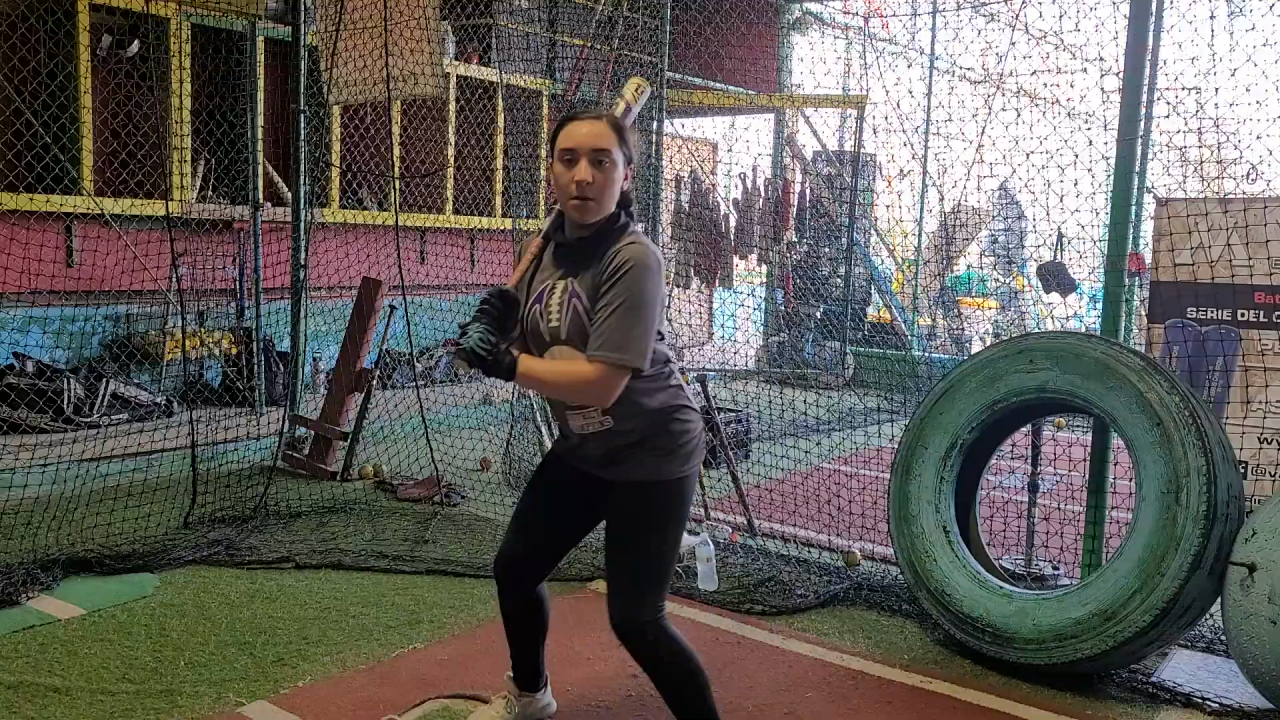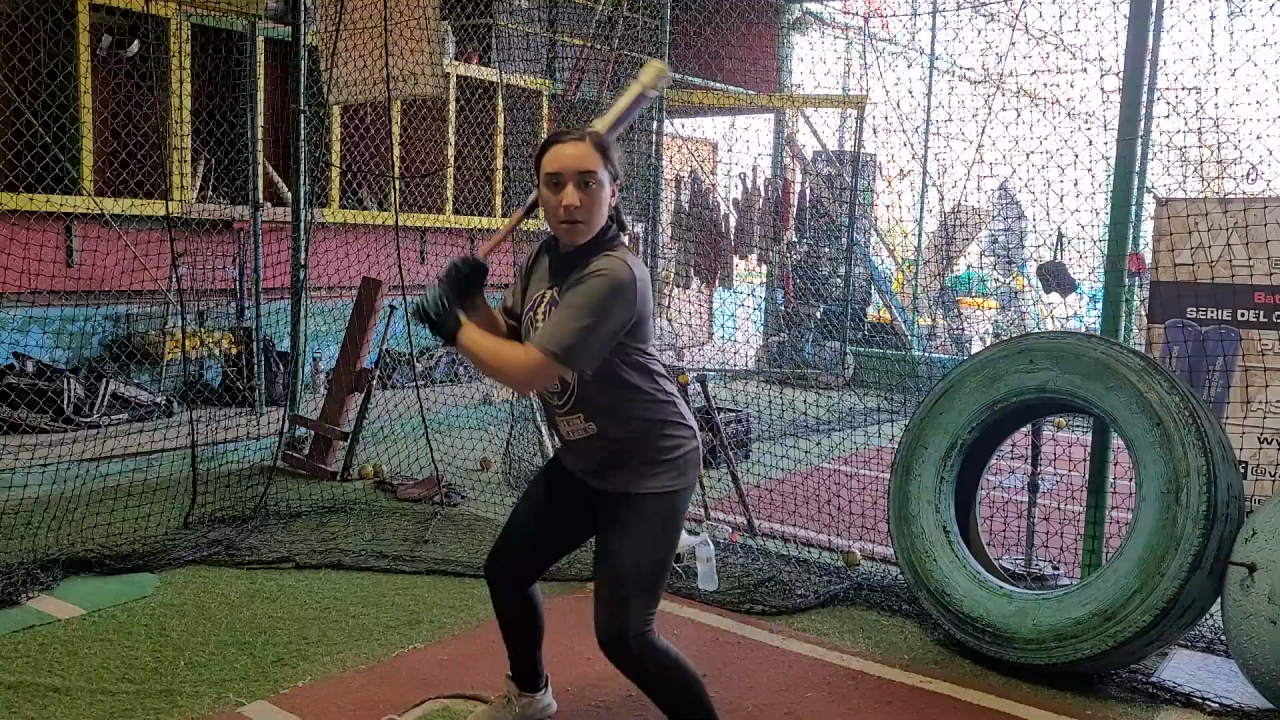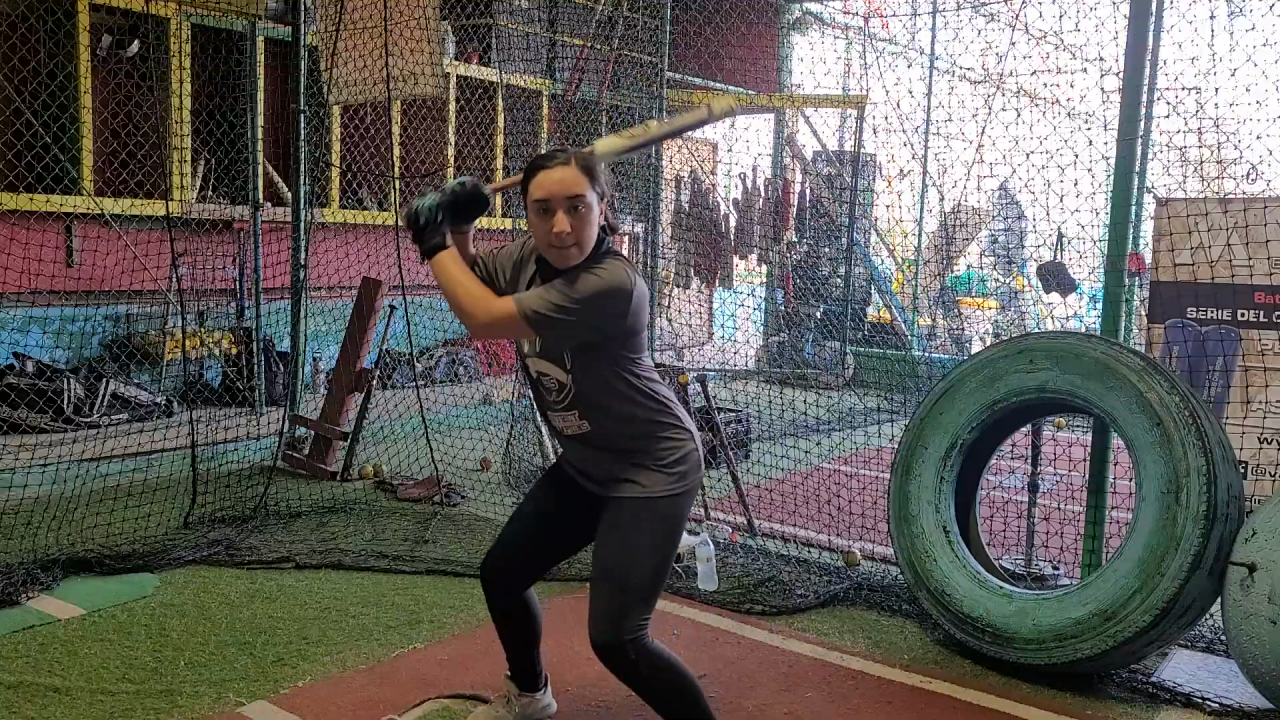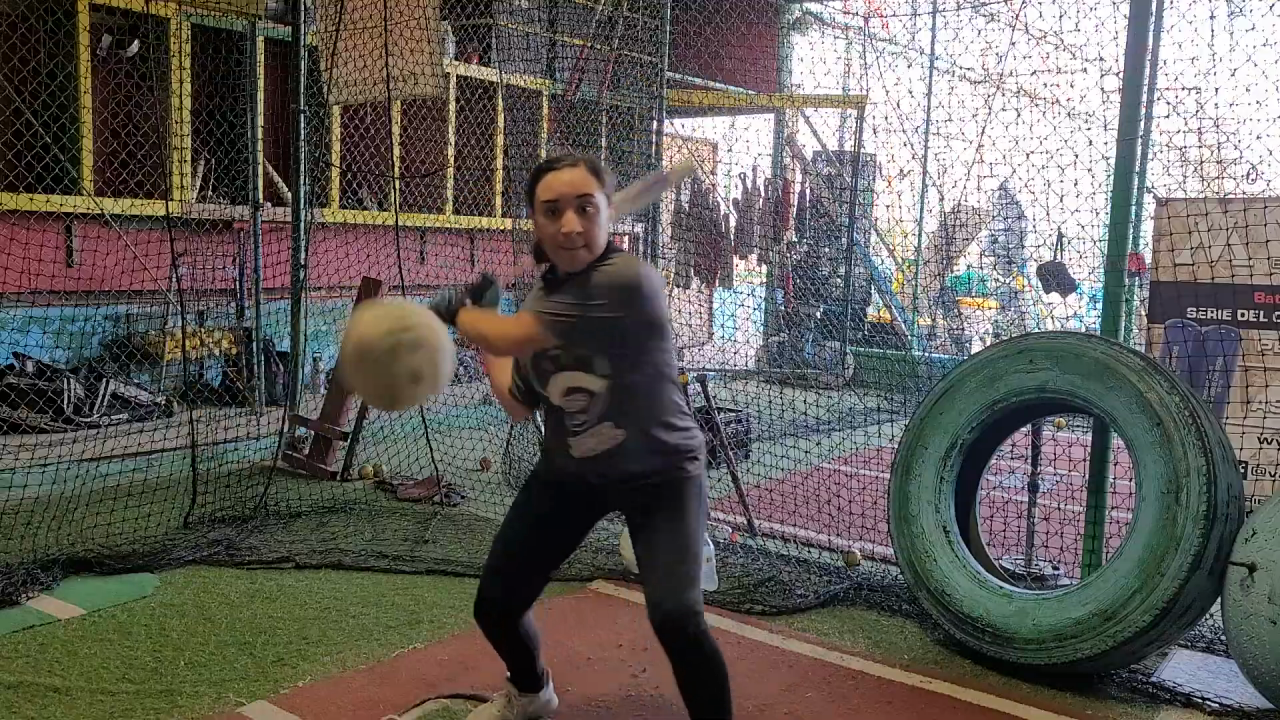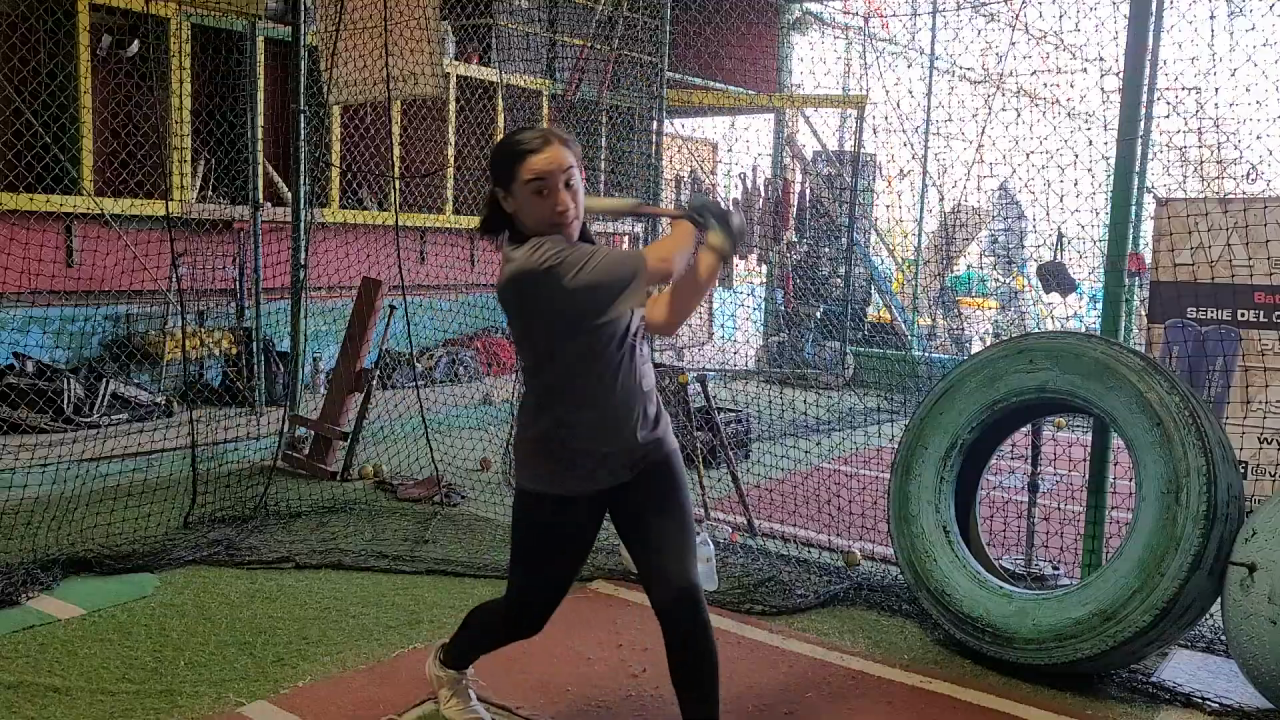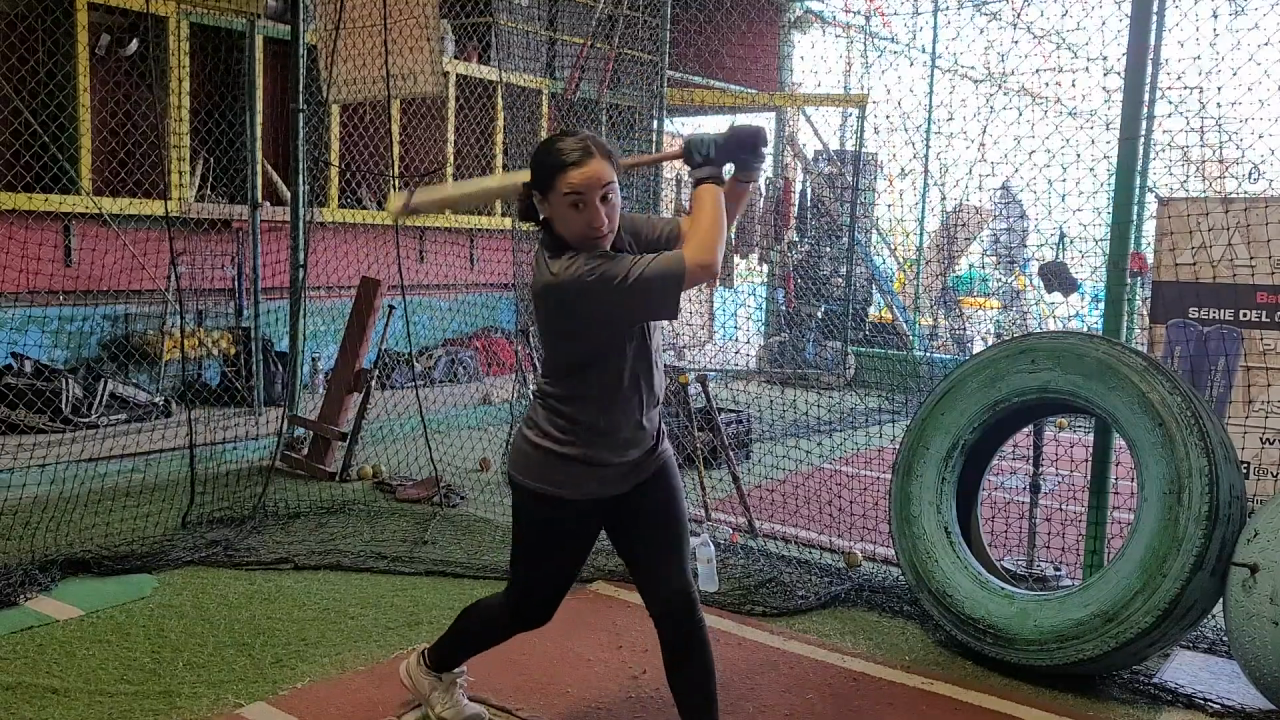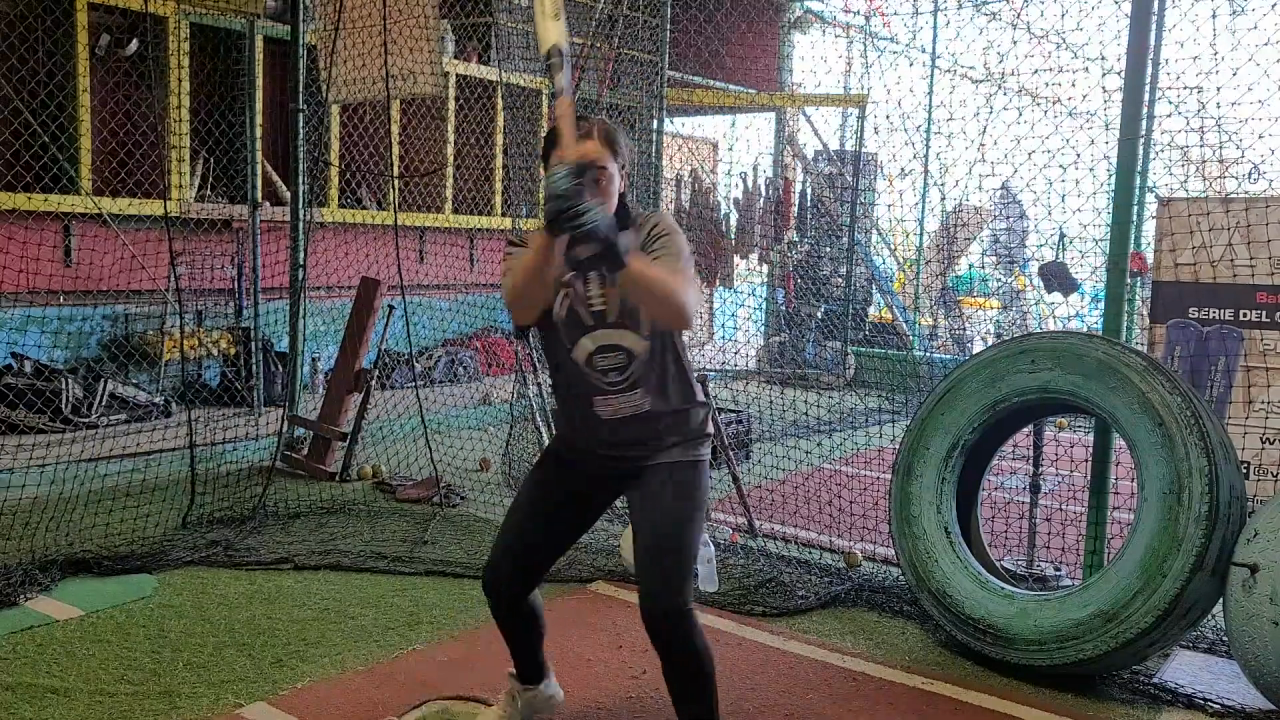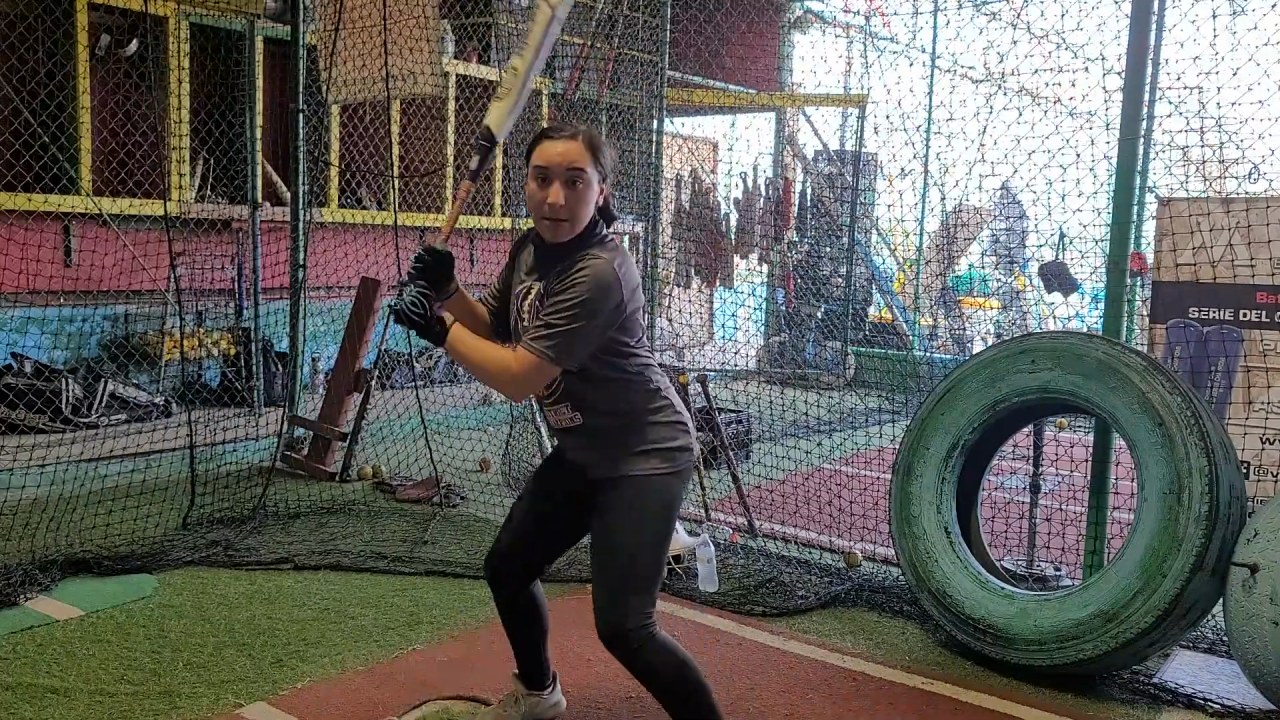
dt=0.4s
person 1, frame 1
left shoulder: (632, 261)
right shoulder: (548, 246)
left elbow: (601, 384)
right elbow: (537, 351)
left wrist: (505, 363)
right wrist: (501, 328)
left hip: (652, 454)
right hip: (579, 450)
left knee: (635, 619)
right knee: (515, 570)
person 1, frame 2
left shoulder: (614, 275)
right shoulder: (543, 256)
left elbow: (532, 372)
right elbow: (509, 339)
left wrist: (455, 327)
right wrist: (466, 297)
left hip: (650, 466)
right hip: (582, 460)
left knee: (622, 634)
right knee: (505, 571)
person 1, frame 3
left shoulder: (612, 284)
right shoulder: (528, 257)
left elbow: (485, 319)
right elbow: (464, 275)
left wrist: (432, 239)
right wrist: (456, 225)
left hip: (654, 470)
right hip: (587, 465)
left knee: (616, 638)
right knee: (501, 573)
person 1, frame 4
left shoulder: (627, 277)
right shoulder: (542, 300)
left elbow: (514, 336)
right elbow: (515, 400)
left wrist: (458, 314)
right wrist: (480, 313)
left hip: (663, 465)
right hip: (572, 470)
left knee: (676, 615)
right knee: (495, 602)
person 1, frame 5
left shoulder: (578, 251)
right shoulder: (534, 268)
left elbow: (658, 320)
right elbow: (658, 263)
left wrist: (710, 252)
right wrist: (696, 223)
left hip: (642, 447)
right hip: (560, 472)
left knee: (680, 598)
right knee: (526, 609)
right ankle: (449, 664)
person 1, frame 6
left shoulder: (618, 231)
right shoulder: (564, 277)
left elbow: (700, 241)
right elbow: (701, 265)
left wrist: (742, 173)
right wrist: (709, 175)
left hip: (638, 455)
right hip: (561, 473)
left knee: (676, 603)
right knee: (529, 607)
right ankle: (431, 665)
person 1, frame 7
left shoulder: (655, 233)
right shoulder: (536, 245)
left elbow: (682, 311)
right elbow: (522, 309)
left wrist: (617, 245)
right wrist: (555, 224)
left hip: (667, 445)
right hip: (581, 446)
left knee: (665, 608)
right knee: (506, 576)
person 1, frame 8
left shoulder: (601, 273)
right shoulder: (528, 248)
left elbow: (513, 377)
right elbow: (493, 329)
left wrist: (437, 324)
right wrist: (444, 288)
left hip: (645, 456)
right hip: (581, 453)
left knee: (623, 628)
right knee: (507, 569)
